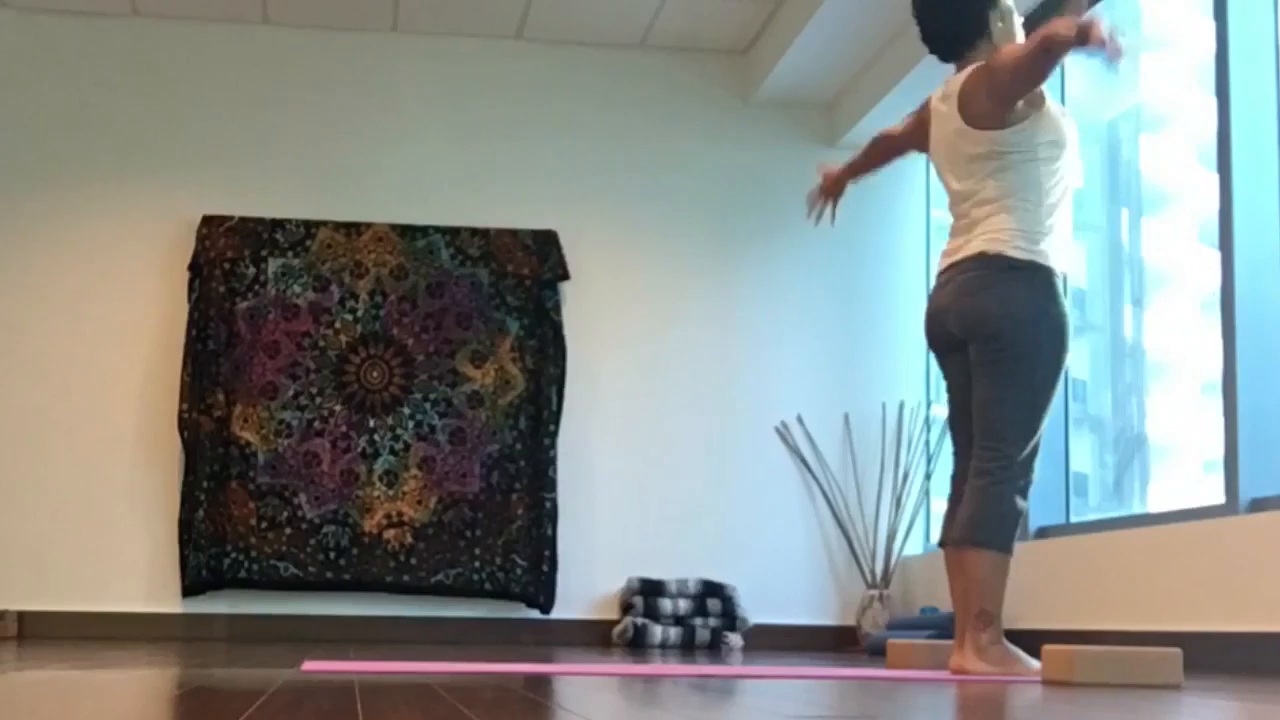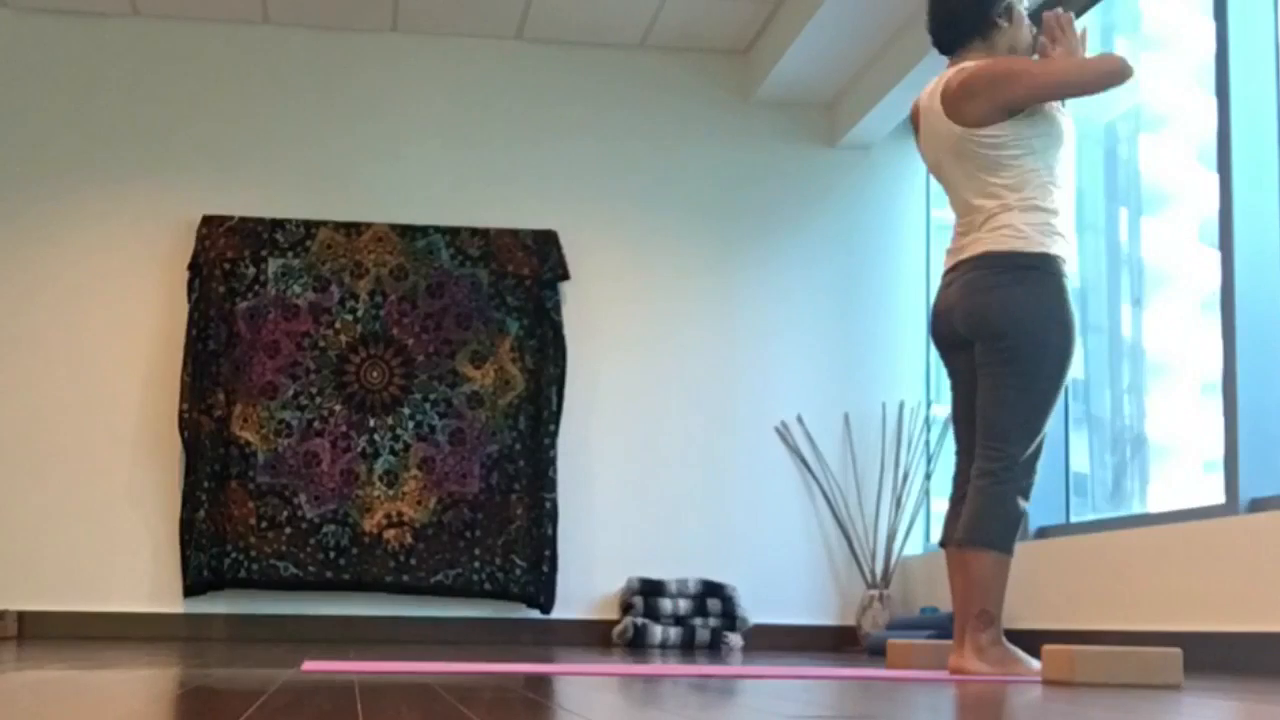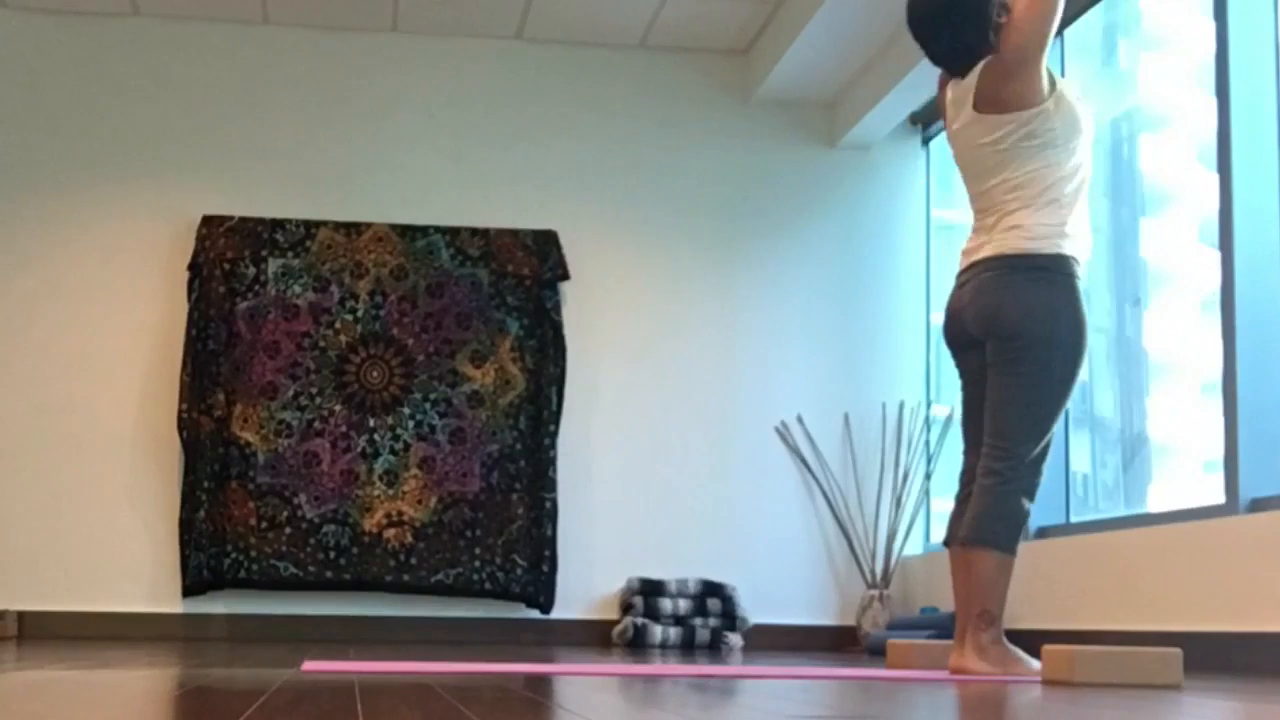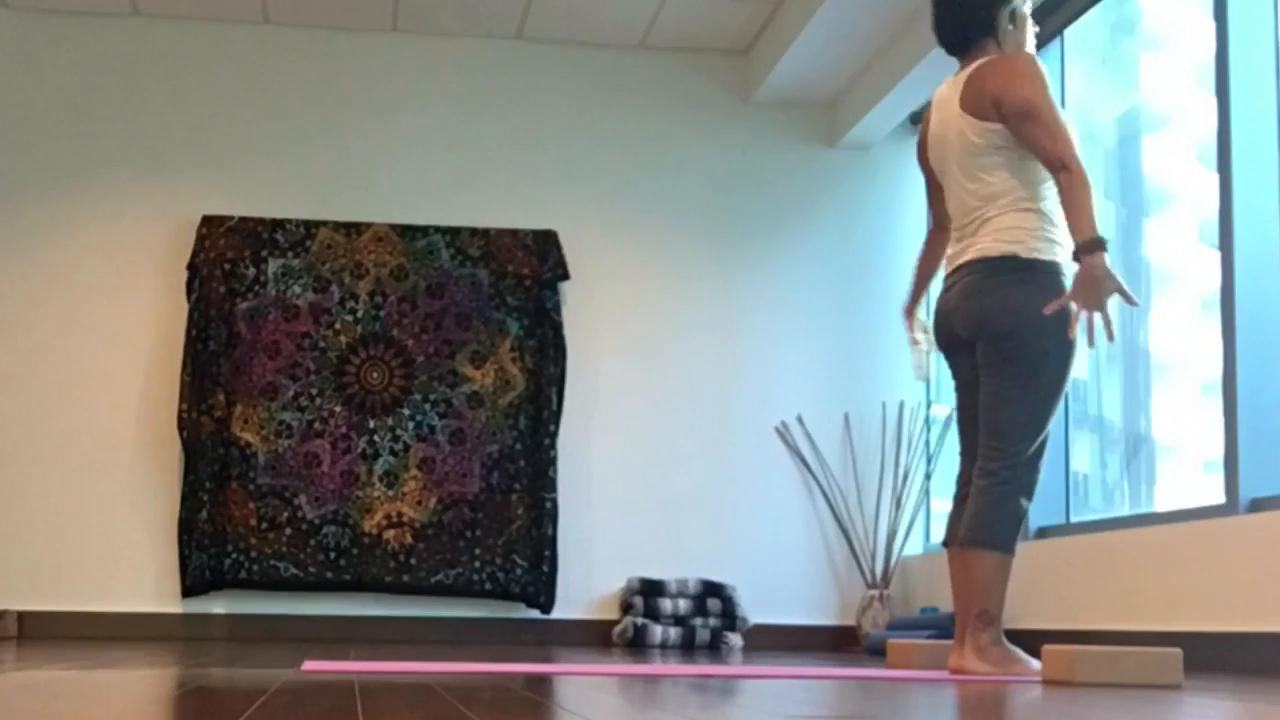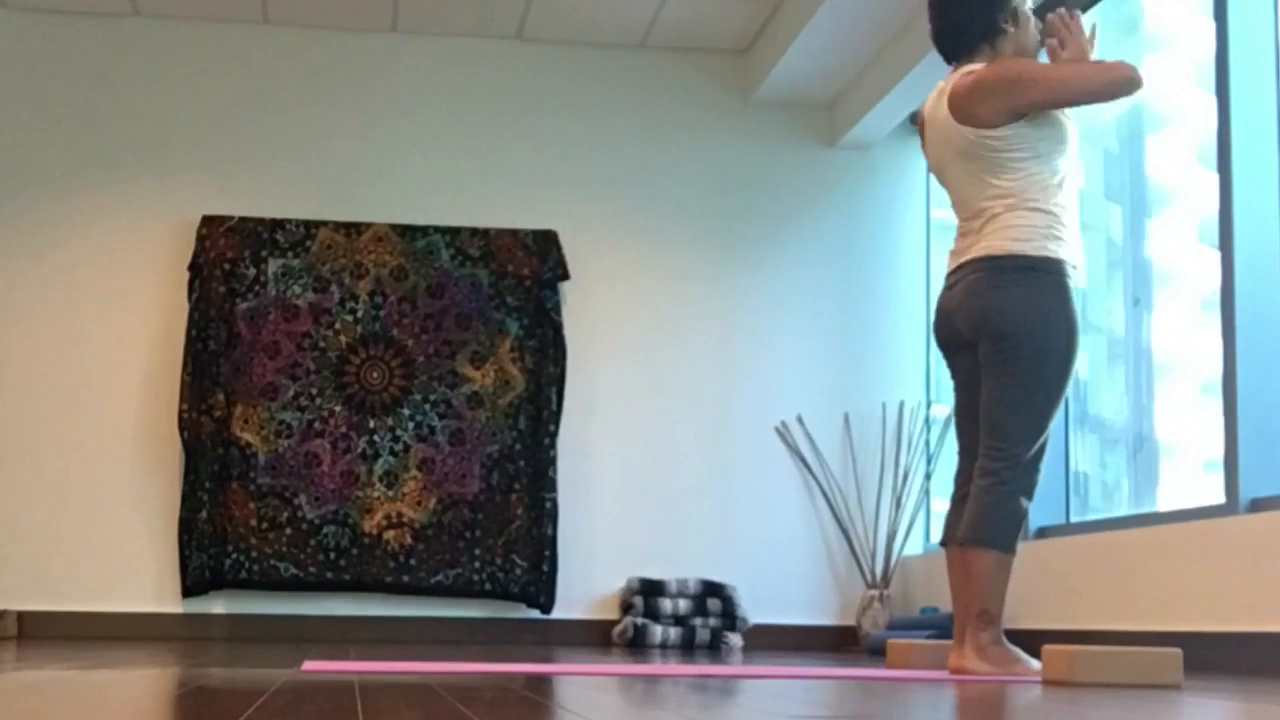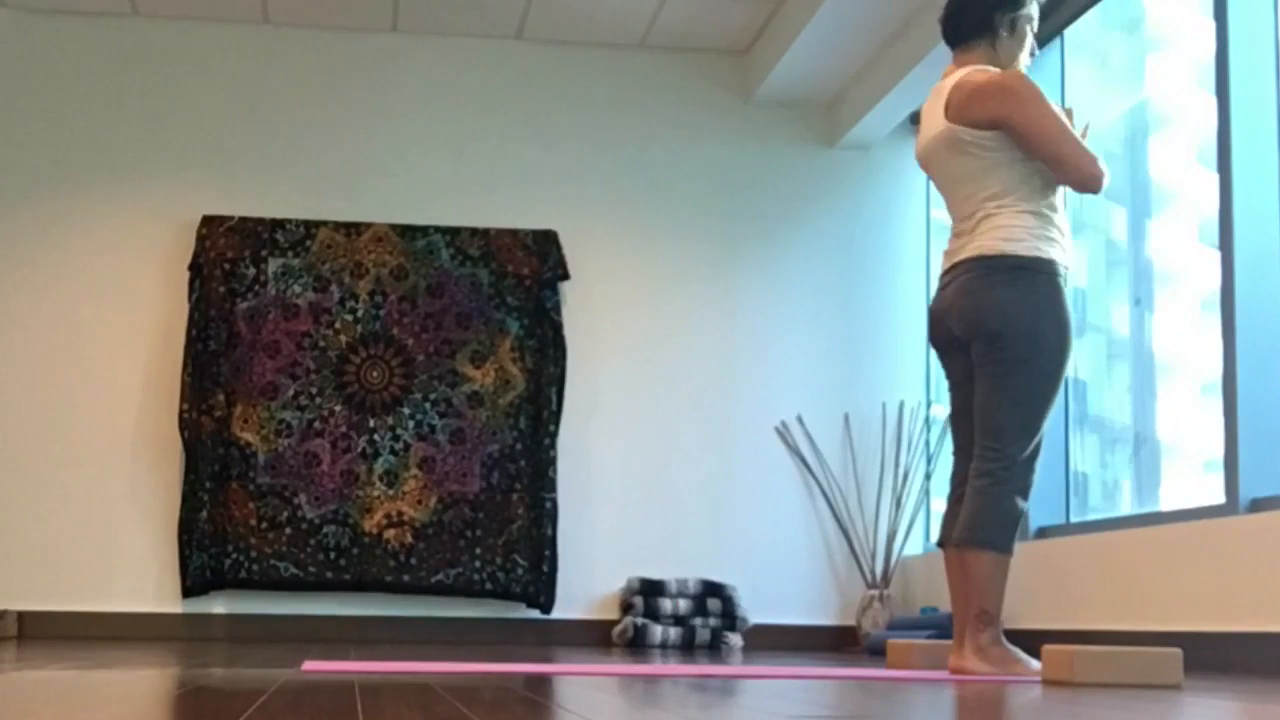
dt=0.3s
person 1, frame 1
left shoulder: (939, 105)
right shoulder: (998, 79)
left elbow: (891, 141)
left wrist: (840, 177)
left hip: (958, 290)
right hip: (1012, 287)
left knee: (978, 469)
right knee: (1001, 469)
left ankle: (969, 637)
right ankle: (981, 643)
person 1, frame 2
left shoulder: (929, 105)
right shoulder: (994, 79)
right elbow: (1116, 69)
left wrist: (1049, 60)
right wrist: (1069, 58)
left hip: (963, 290)
right hip: (1019, 282)
left knee: (977, 472)
right knee: (1005, 469)
left ankle: (968, 639)
right ankle: (982, 643)
person 1, frame 3
left shoulder: (956, 92)
right shoulder: (1008, 73)
left hip: (978, 290)
right hip: (1033, 283)
left knee: (985, 470)
right knee: (1011, 469)
left ankle: (968, 639)
right ankle: (982, 642)
person 1, frame 4
left shoulder: (937, 112)
right shoulder: (1005, 75)
left elbow: (940, 226)
right elbow: (1066, 163)
left wrist: (913, 300)
right wrist: (1090, 254)
left hip: (965, 293)
right hip: (1021, 285)
left knee: (982, 472)
right knee: (1007, 470)
left ankle: (970, 640)
right ankle: (983, 642)
person 1, frame 5
left shoulder: (937, 108)
right shoulder: (1001, 84)
right elbow: (1125, 78)
left wrist: (1050, 56)
right wrist: (1073, 55)
left hip: (967, 292)
right hip: (1024, 285)
left knee: (980, 472)
right knee: (1008, 469)
left ankle: (968, 638)
right ankle: (984, 642)
person 1, frame 6
left shoulder: (935, 108)
right shoulder: (1000, 87)
right elbow: (1088, 175)
left wrist: (1051, 132)
right wrist: (1067, 131)
left hip: (959, 292)
right hip: (1016, 285)
left knee: (974, 471)
right knee: (1003, 469)
left ankle: (967, 640)
right ankle: (982, 642)
